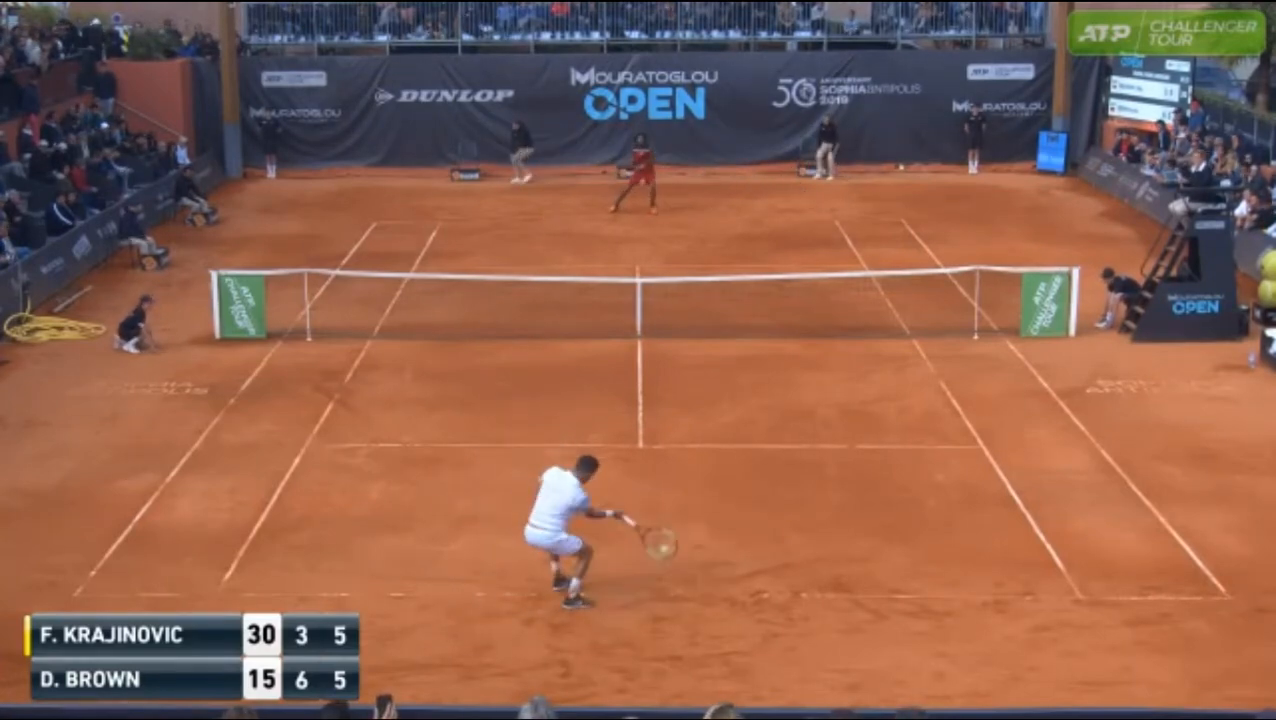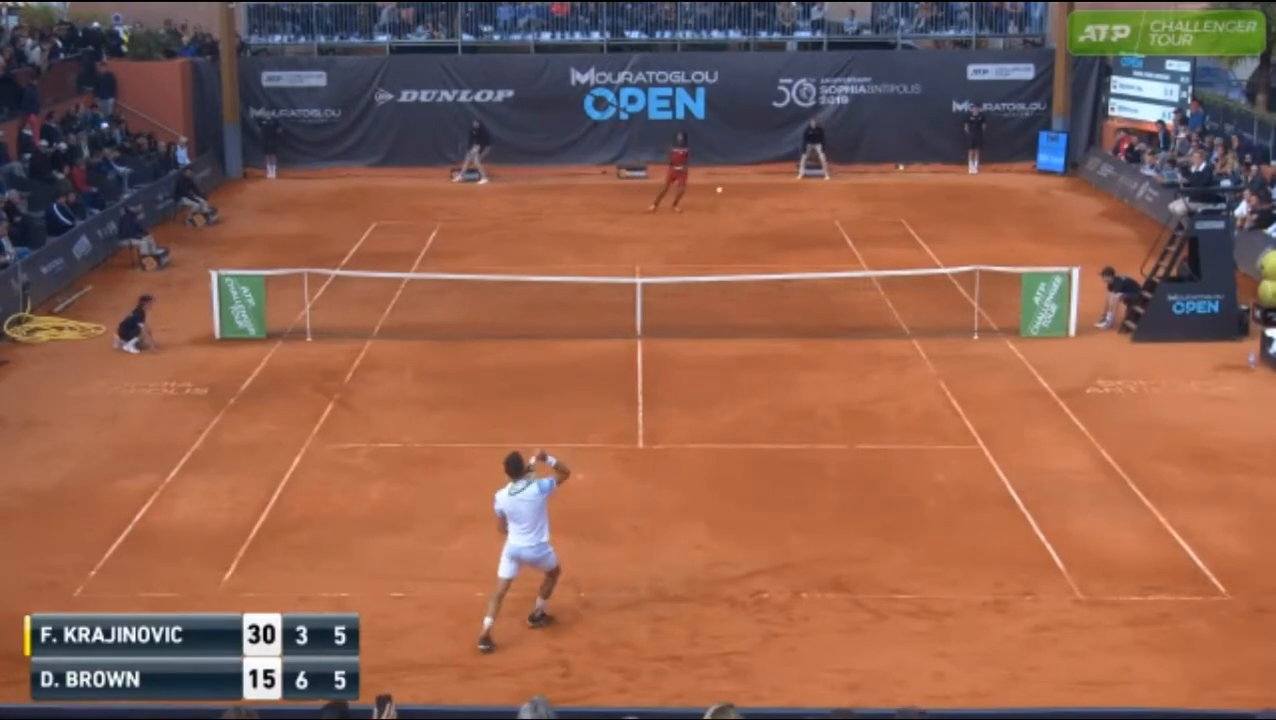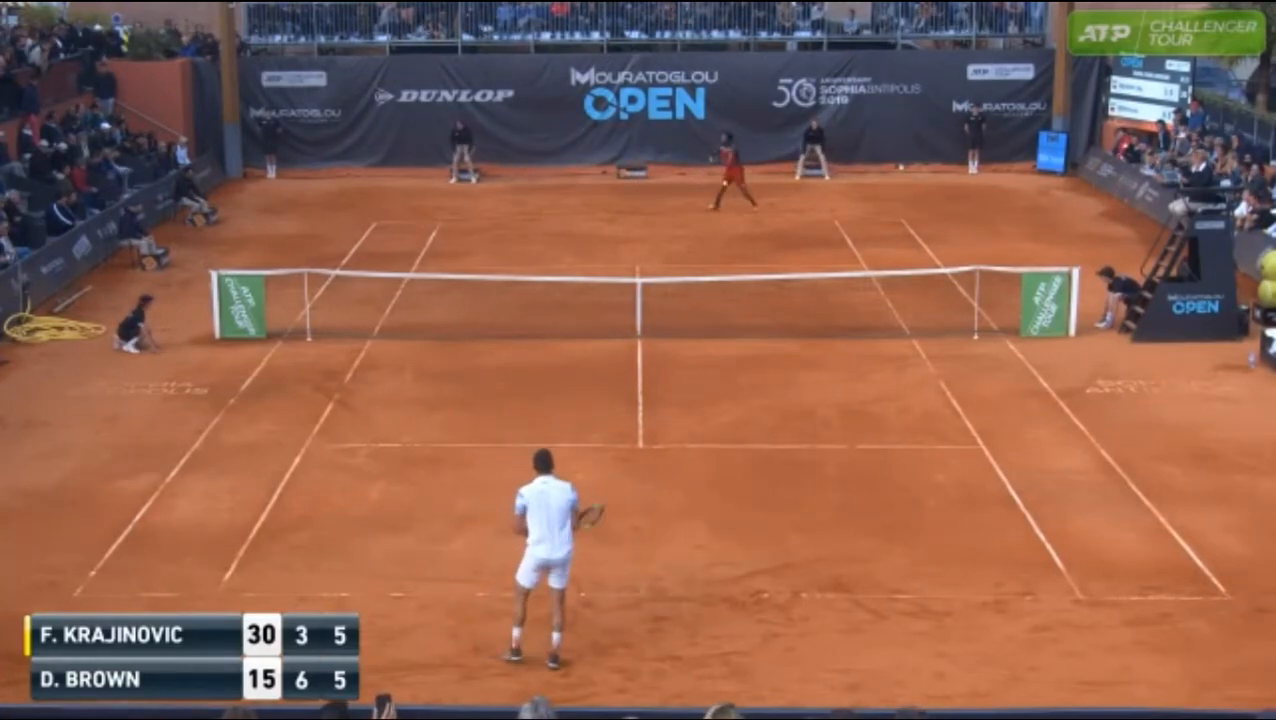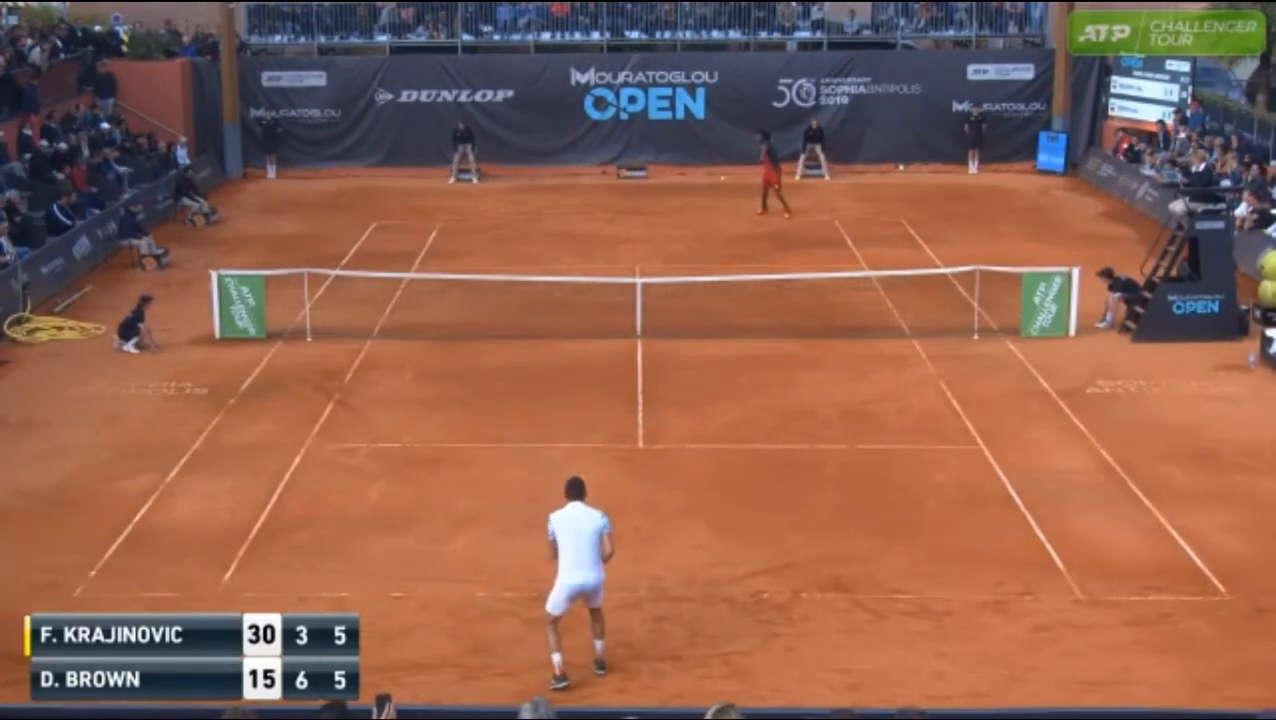
dt=0.5s
person 1, frame 1
left shoulder: (553, 472)
right shoulder: (579, 496)
right elbow: (591, 514)
right wrist: (610, 513)
left hip: (529, 532)
right hip: (548, 538)
right knee: (586, 553)
left ankle: (557, 579)
right ankle: (571, 598)
person 1, frame 2
left shoulder: (500, 497)
right shoulder: (540, 488)
left elbow: (502, 529)
right elbow: (565, 472)
right wrist: (544, 458)
left hip: (513, 548)
right hip: (538, 549)
left knee: (499, 592)
right knee: (554, 572)
left ankle: (484, 636)
right ankle: (538, 614)
person 1, frame 3
left shoulder: (524, 492)
right shoulder: (568, 489)
left elbow: (518, 528)
right elbow: (575, 524)
left hip: (536, 555)
right hip: (561, 555)
left knee: (521, 597)
right knee: (558, 602)
left ankle: (515, 648)
right ankle: (554, 654)
person 1, frame 4
left shoulder: (555, 518)
right shoulder: (599, 516)
left elbow: (554, 554)
right elbow: (609, 551)
left hip: (568, 582)
right hip: (593, 581)
left knee: (551, 623)
right knee: (596, 613)
left ankle: (559, 673)
right ankle: (600, 661)
